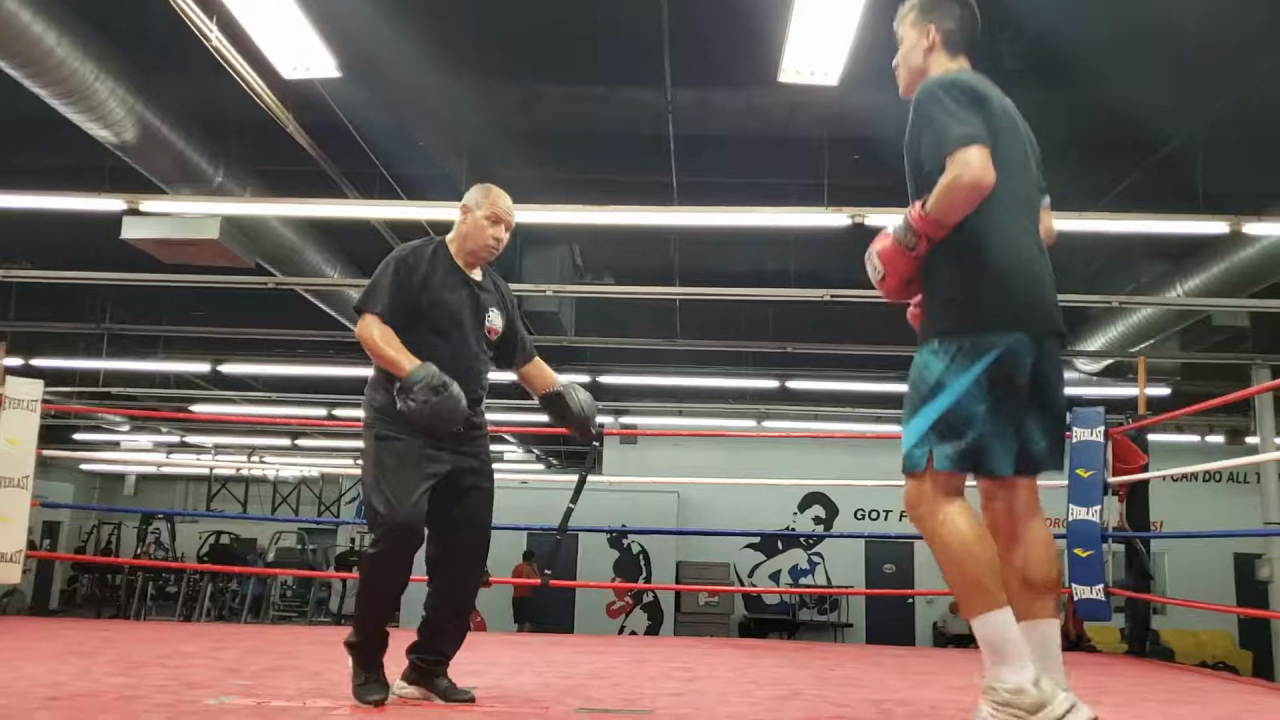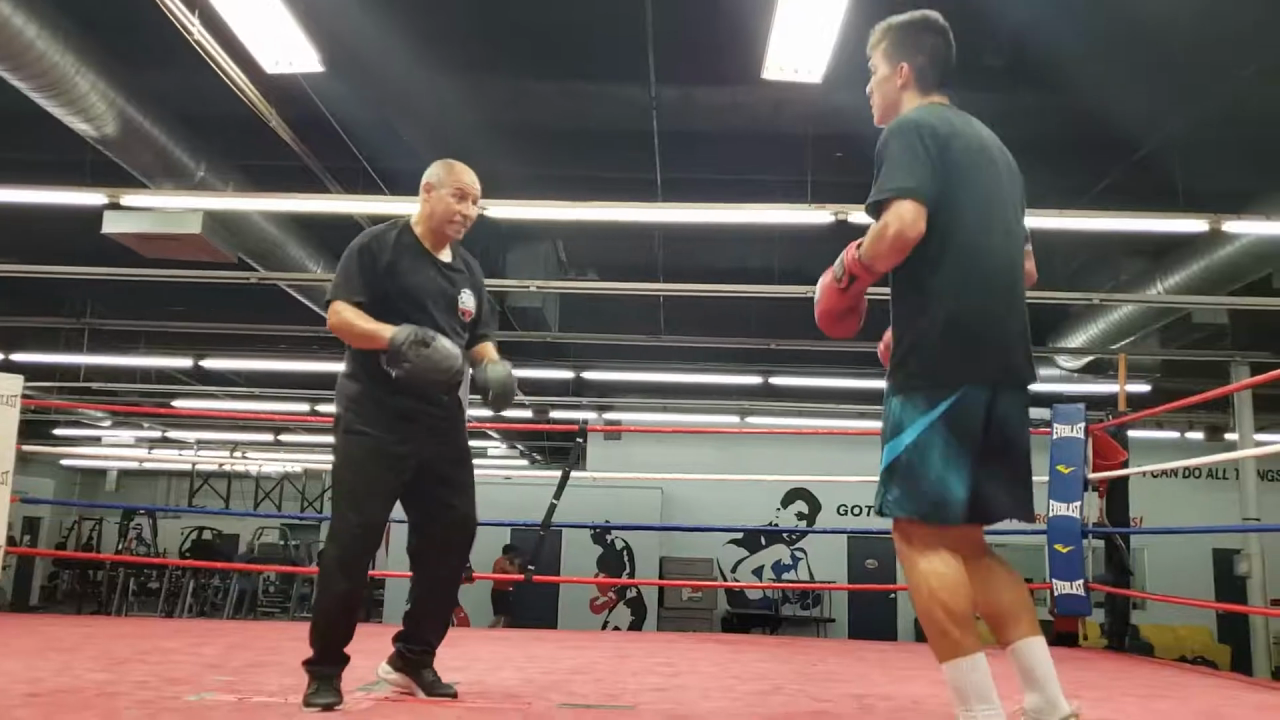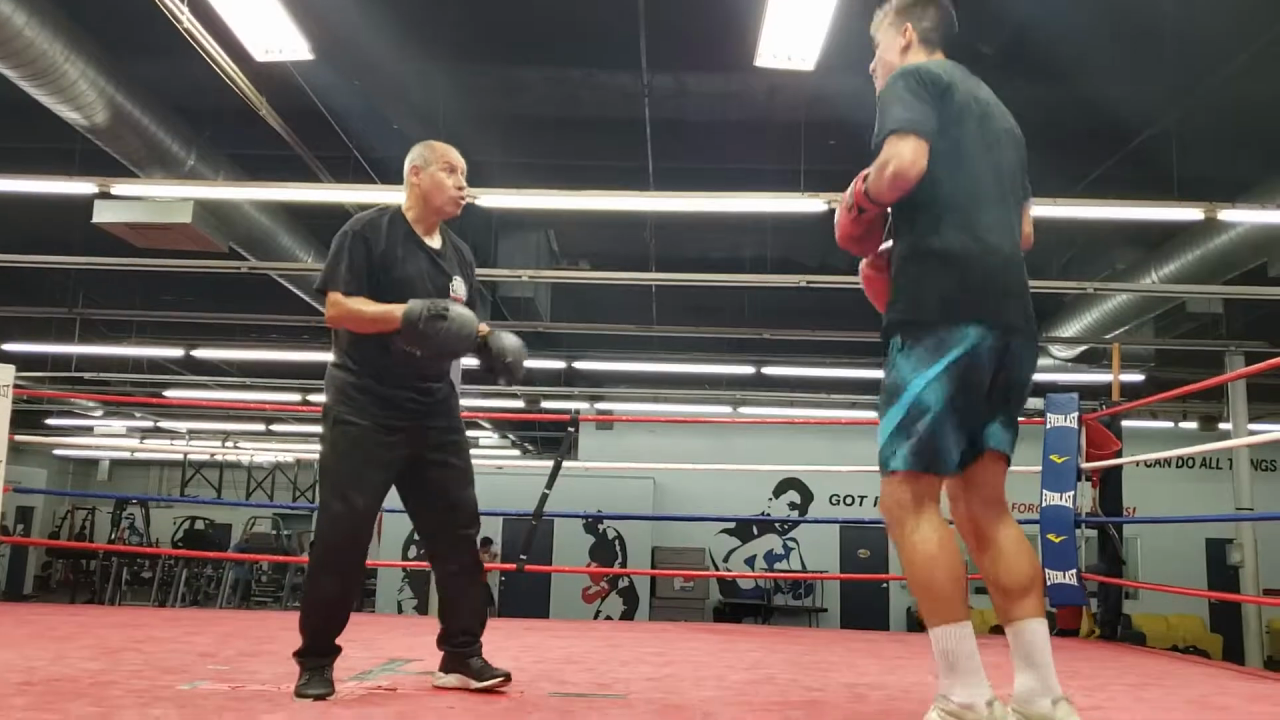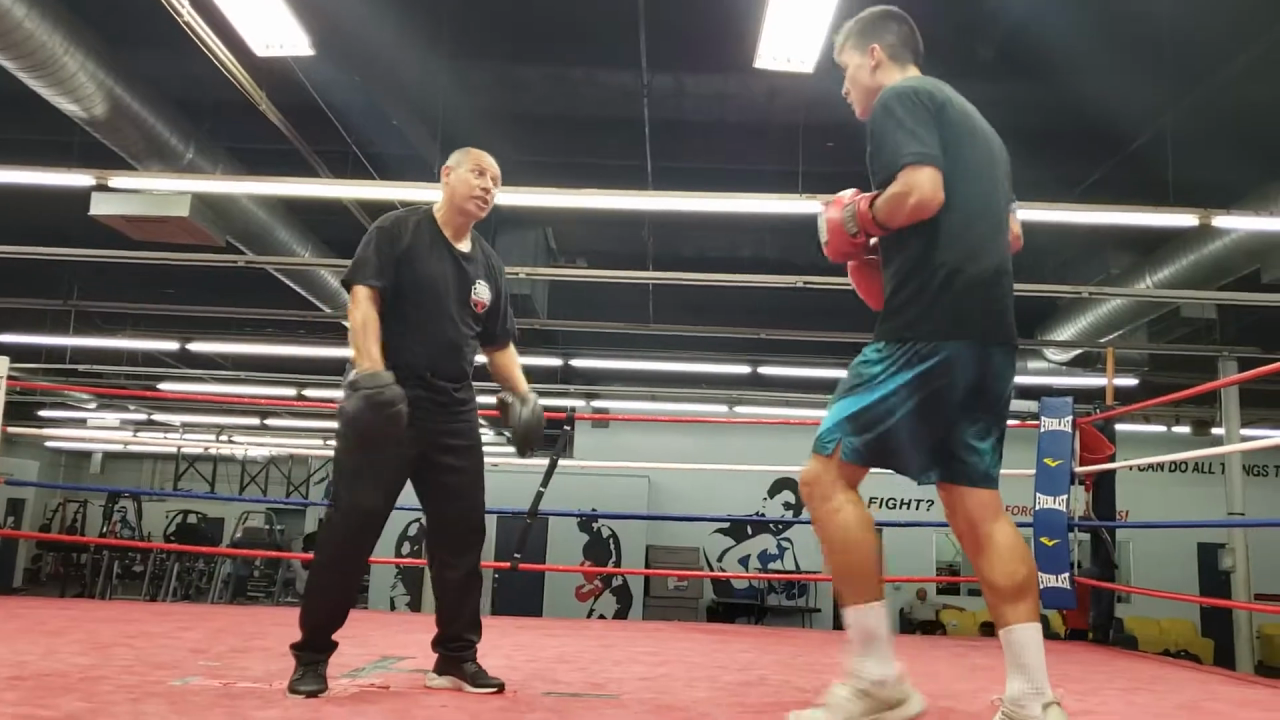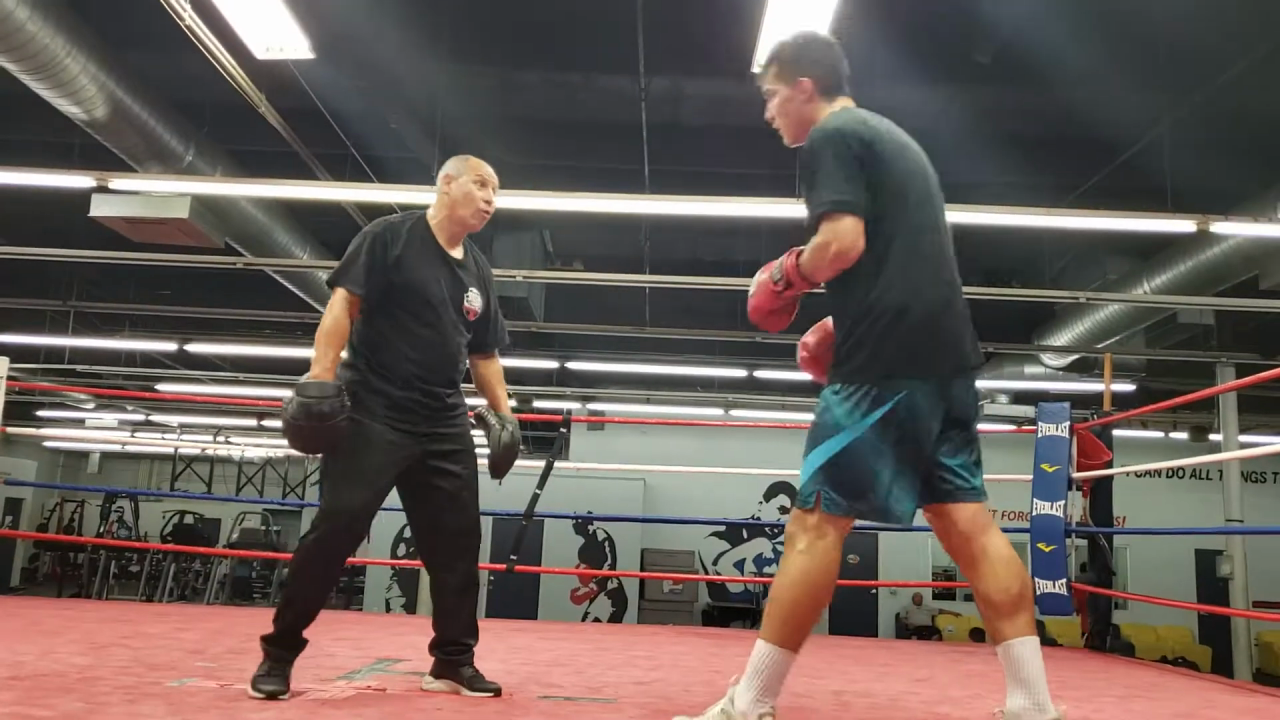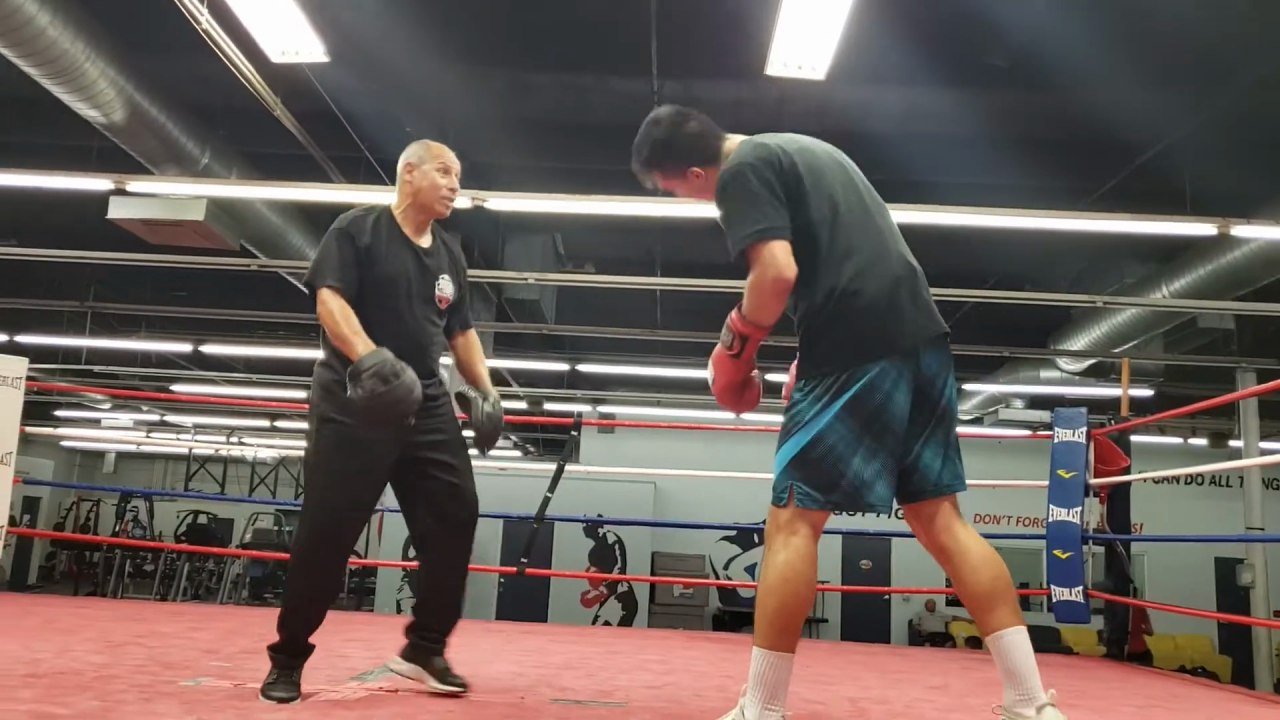
dt=0.3s
person 1, frame 1
left shoulder: (942, 93)
right shoulder: (1002, 106)
left elbow: (972, 176)
left wrist: (910, 237)
left hip: (974, 324)
right hip: (1027, 320)
left knee: (931, 491)
right knee: (1010, 503)
person 1, frame 2
left shoulder: (912, 132)
right shoulder: (992, 149)
left elbow: (905, 226)
right elbow: (1024, 268)
left wrist: (852, 274)
left hip: (938, 369)
right hip: (1003, 364)
left knee: (921, 538)
right knee: (960, 543)
person 1, frame 3
left shoulder: (911, 79)
right shoulder: (996, 111)
left elbow: (905, 164)
left wrist: (863, 201)
left hip: (940, 313)
right hip: (1005, 318)
left knee: (911, 497)
right knee: (983, 503)
person 1, frame 4
left shoulder: (902, 100)
right shoulder: (972, 121)
left elbow: (921, 192)
right elbow: (1009, 235)
left wrist: (858, 223)
left hip: (927, 330)
right hip: (988, 330)
left knee: (828, 475)
right knee: (973, 505)
person 1, frame 5
left shoulder: (834, 140)
right shoulder: (897, 140)
left elbow: (845, 243)
left wrist: (786, 280)
left hip: (882, 365)
right hip: (945, 359)
left knee: (815, 523)
right knee: (968, 527)
person 1, frame 6
left shoulder: (744, 170)
right shoulder: (814, 153)
left elbow: (778, 271)
left wrist: (740, 344)
right wrist: (811, 360)
left hip: (853, 351)
right hip: (919, 339)
left knee: (794, 520)
right knee: (940, 519)
person 2, frame 1
left shoulder: (496, 292)
right shoulder: (412, 262)
left elbow: (523, 360)
right elbow: (369, 326)
left wrist: (560, 393)
right wrist: (414, 372)
left hip: (465, 437)
right hip: (402, 427)
left knee: (465, 553)
right knee: (399, 526)
left ankle: (427, 667)
right ankle: (367, 652)
person 2, frame 2
left shoulder: (468, 269)
right shoulder: (376, 247)
left elbow: (477, 339)
right elbow: (340, 316)
left wrist: (494, 370)
right wrist: (397, 338)
left hip: (441, 425)
right hip: (373, 421)
left knee: (451, 538)
right knee: (354, 541)
left ankle: (409, 658)
right ankle: (325, 668)
person 2, frame 3
left shoulder: (458, 254)
right shoulder: (367, 232)
left elbow: (463, 323)
right elbow: (336, 307)
left wrist: (491, 341)
right wrist: (407, 315)
left hip: (435, 415)
right hip: (364, 411)
left knee: (456, 530)
right knee: (343, 532)
left ankle: (461, 654)
right ankle: (316, 659)
person 2, frame 4
left shoulder: (489, 263)
right shoulder: (398, 231)
left elbow: (497, 342)
right elbow: (364, 301)
left wrist: (521, 398)
right wrist: (371, 371)
left hip: (452, 416)
right hip: (386, 405)
left knee: (463, 532)
right knee: (353, 523)
left ankle: (456, 656)
right ankle: (312, 654)
person 2, frame 5
left shoulder: (479, 270)
right shoulder: (389, 237)
left elbow: (484, 352)
right elbow: (344, 304)
left wrist: (502, 415)
right wrist: (321, 377)
left hip: (443, 421)
right hip: (372, 411)
left knee: (458, 536)
right knee: (339, 522)
left ankle: (453, 660)
right ankle: (281, 650)
person 2, frame 6
left shoulder: (448, 253)
right shoulder: (357, 230)
left elbow: (460, 330)
right elbow: (329, 299)
left wrist: (483, 389)
right wrist: (369, 356)
left hip: (426, 408)
right hip: (352, 404)
left knee: (454, 520)
right knee: (328, 528)
left ankle: (425, 648)
right ankle: (288, 658)
